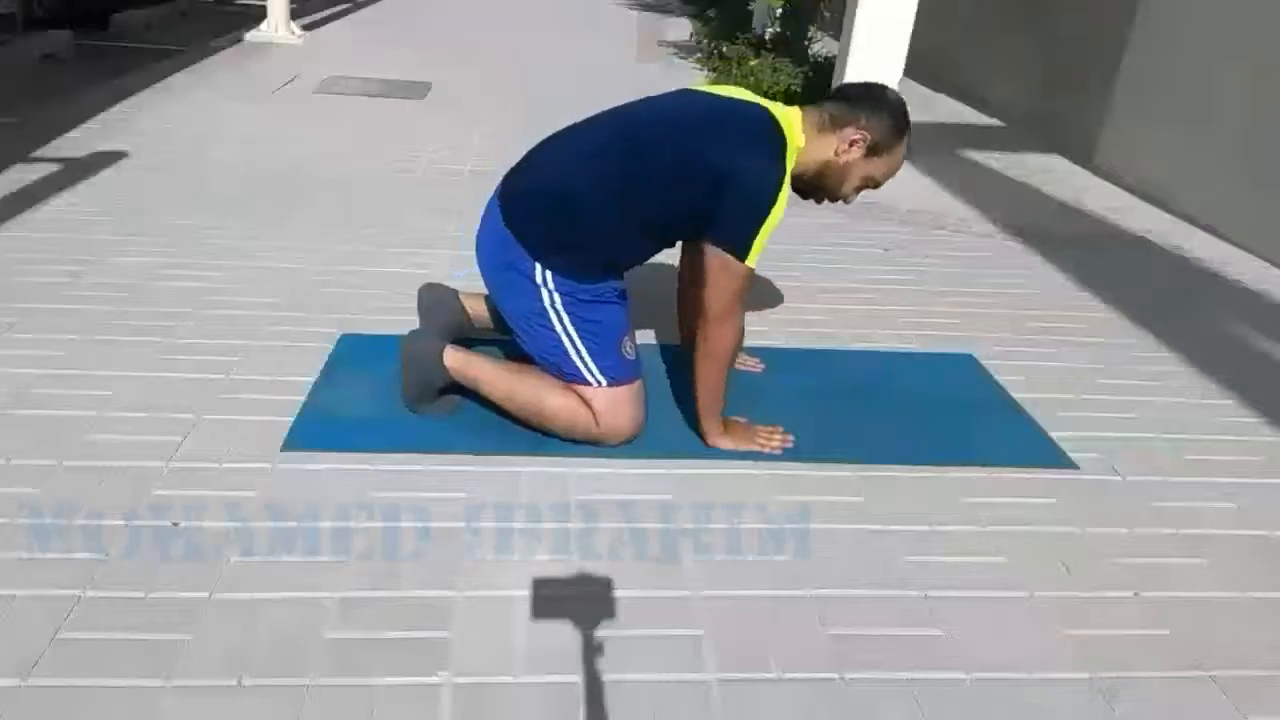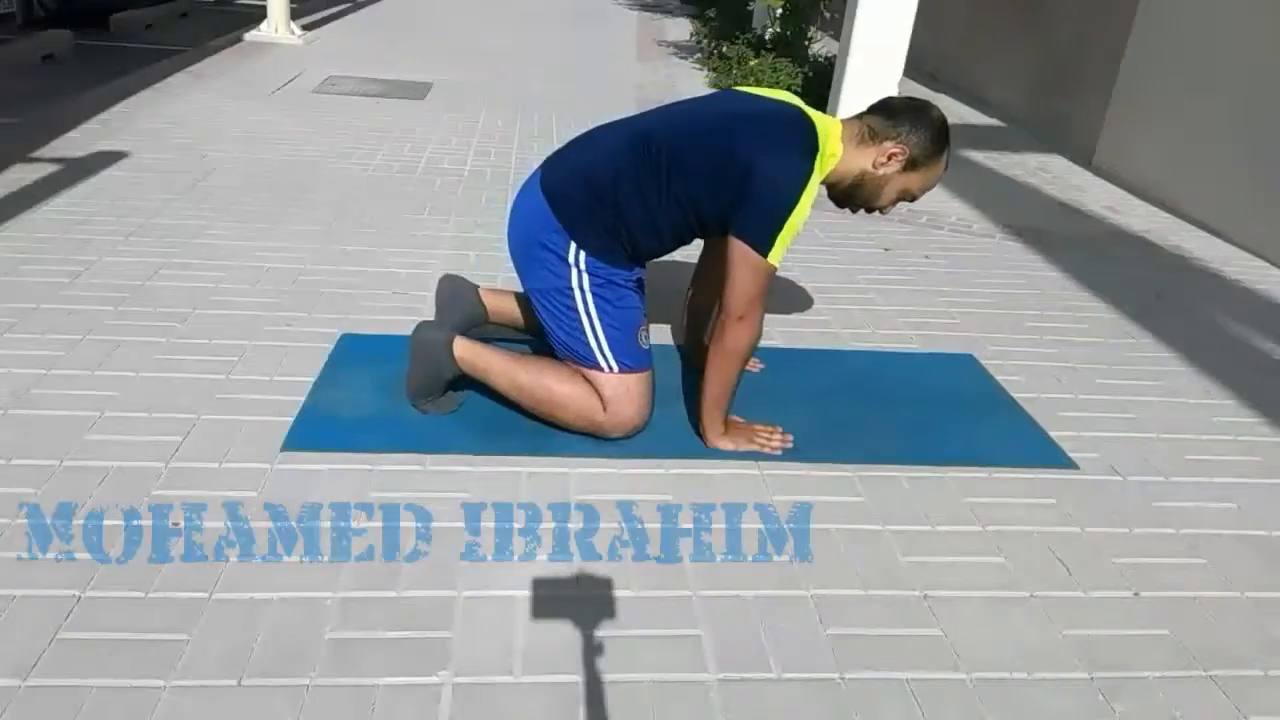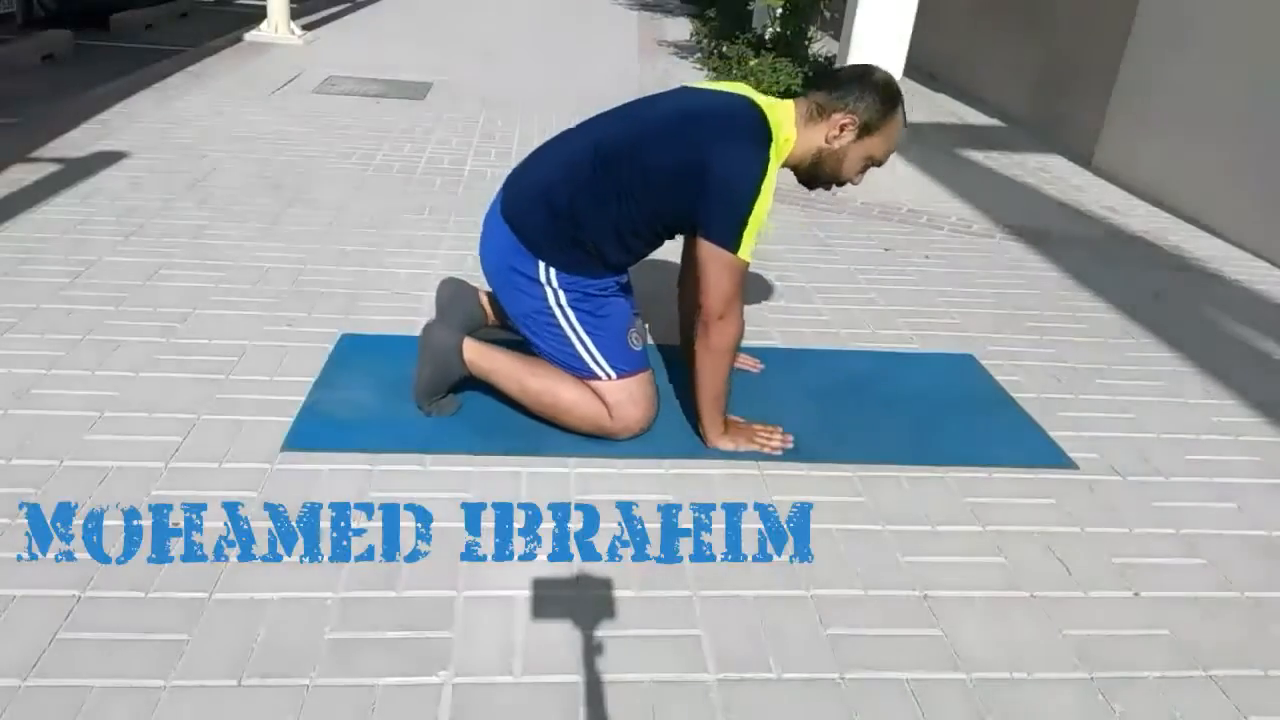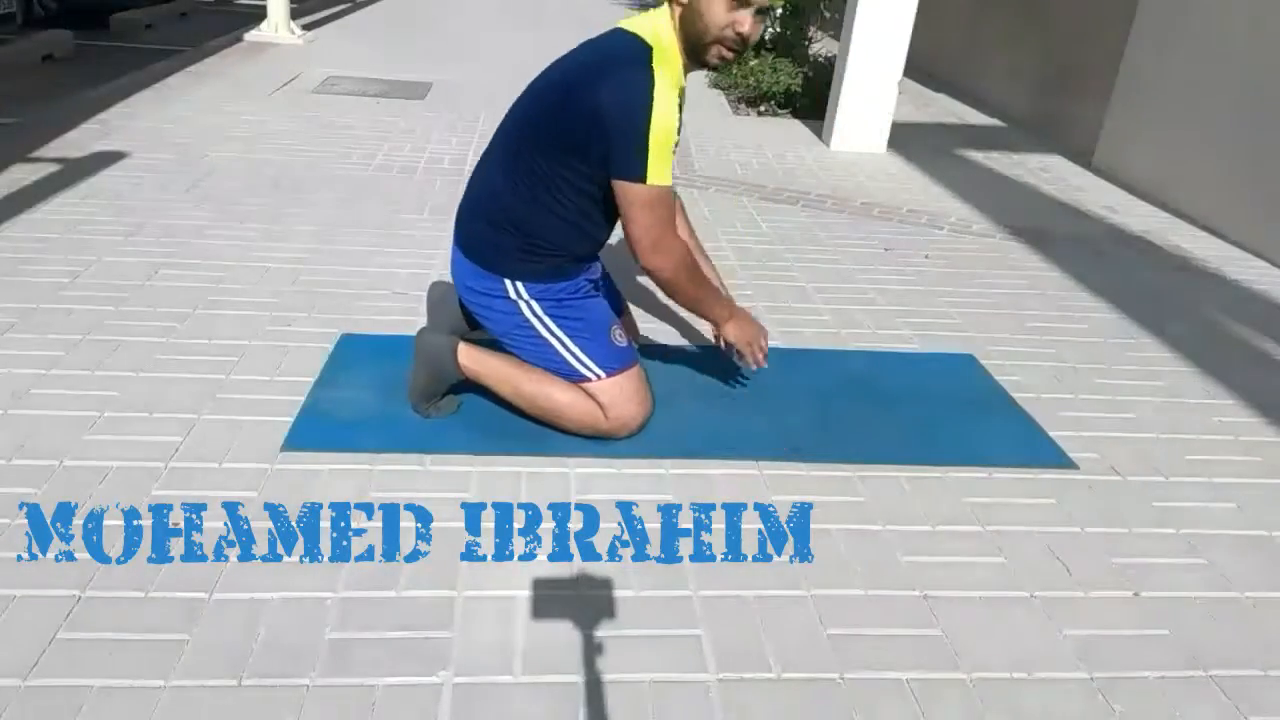
dt=0.4s
person 1, frame 1
left shoulder: (753, 122)
right shoulder: (760, 173)
left elbow: (697, 252)
right elbow: (720, 314)
left wrist: (698, 347)
right wrist: (714, 426)
left hip: (527, 215)
right hip: (540, 250)
left knee: (600, 339)
right knee: (615, 418)
left ankle: (458, 310)
right ankle: (448, 359)
person 1, frame 2
left shoulder: (791, 127)
right shoulder: (788, 171)
left elbow: (719, 248)
right elbow: (741, 313)
left wrist: (697, 343)
right wrist: (715, 427)
left hip: (558, 206)
right hip: (568, 234)
left knee: (589, 329)
right knee: (621, 410)
left ankle: (474, 302)
right ankle: (455, 350)
person 1, frame 3
left shoulder: (742, 114)
right shoulder: (745, 160)
left elbow: (699, 257)
right elbow: (718, 311)
left wrist: (695, 347)
right wrist: (714, 426)
left hip: (538, 227)
right hip: (540, 254)
left knee: (628, 350)
right knee: (629, 411)
left ankle: (480, 308)
right ankle: (463, 352)
person 1, frame 4
left shoulder: (653, 53)
right shoulder: (641, 79)
left elbow: (658, 196)
right elbow: (656, 252)
left wrist: (708, 286)
right wrist: (725, 315)
left hip: (545, 247)
right hip: (512, 269)
left knee: (622, 341)
right knee: (625, 410)
left ankle: (476, 311)
right ankle: (461, 357)
